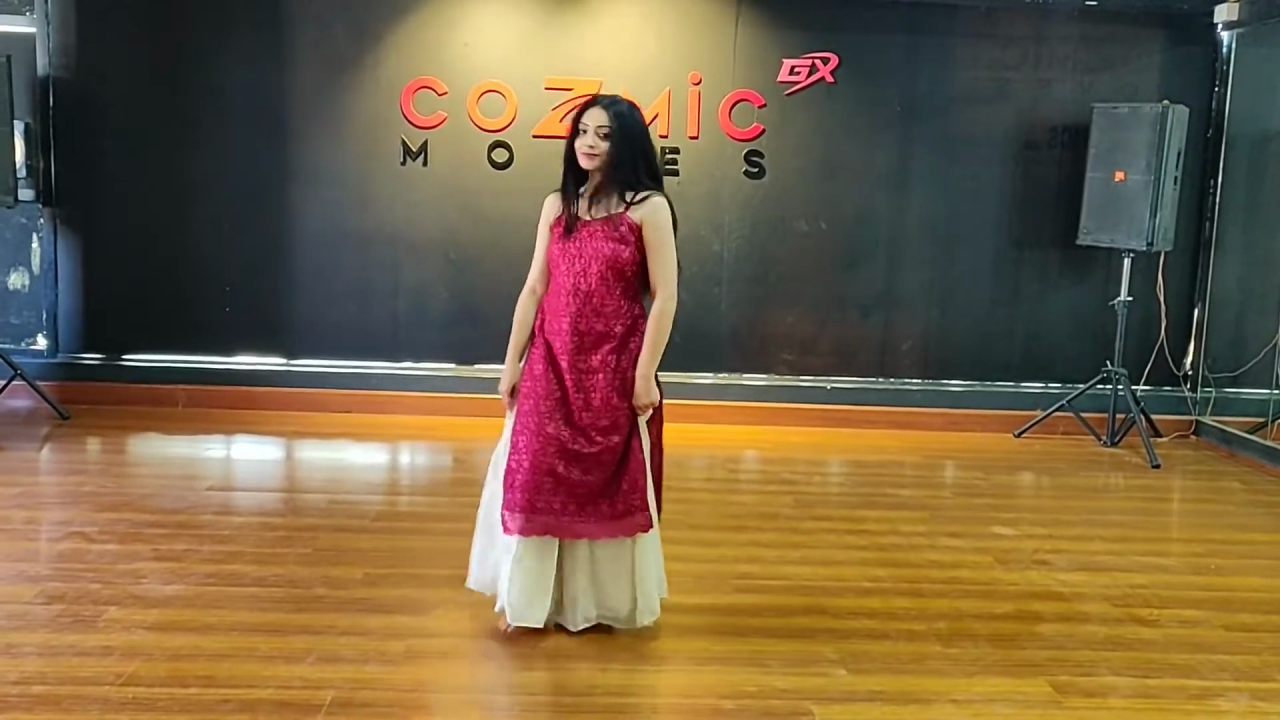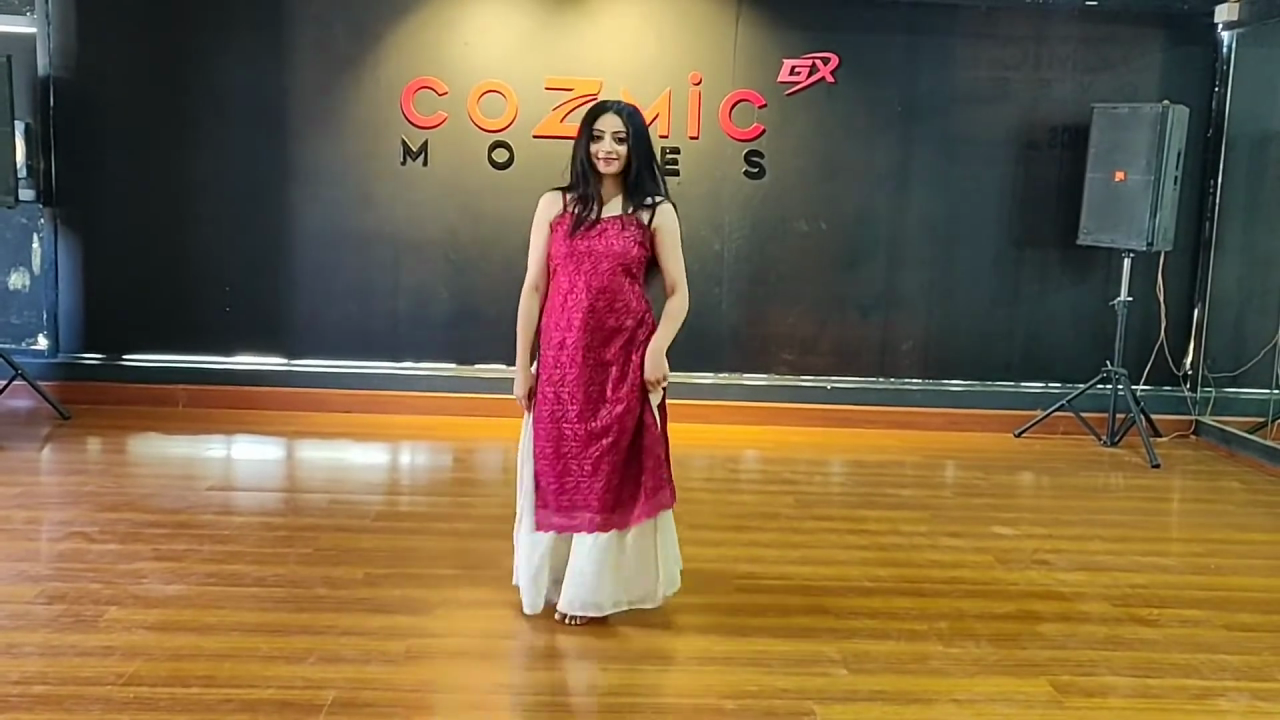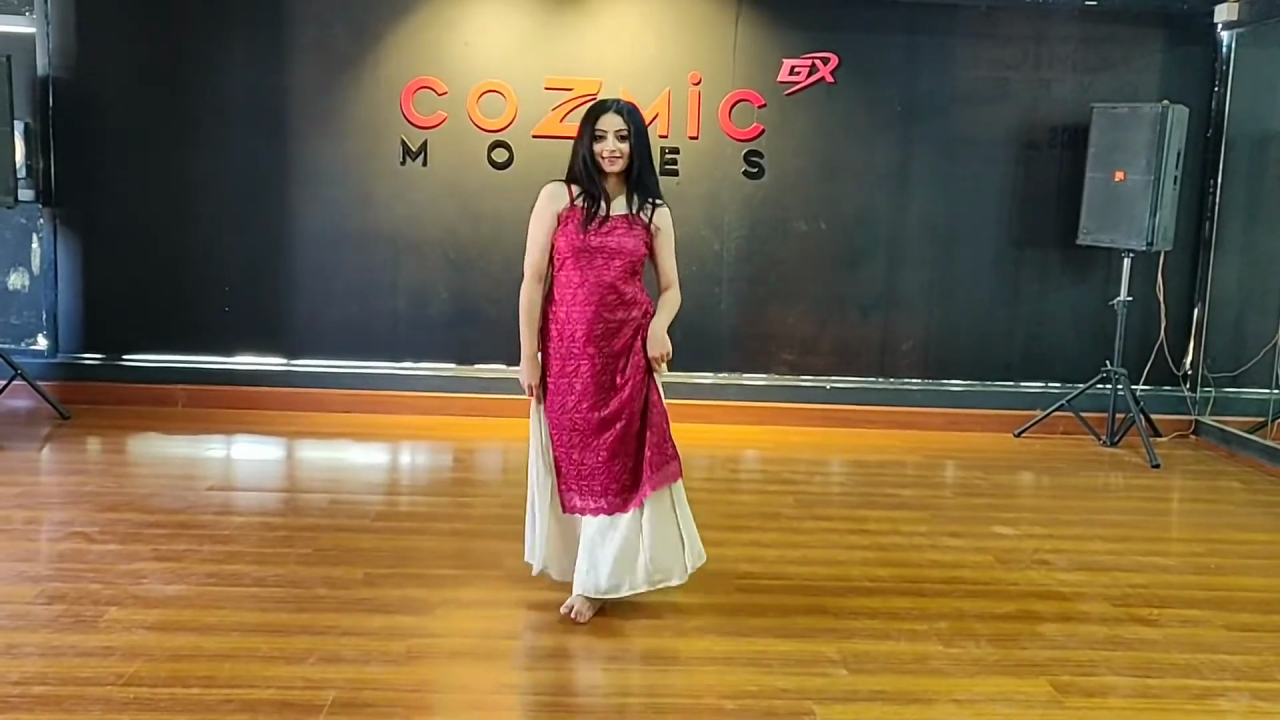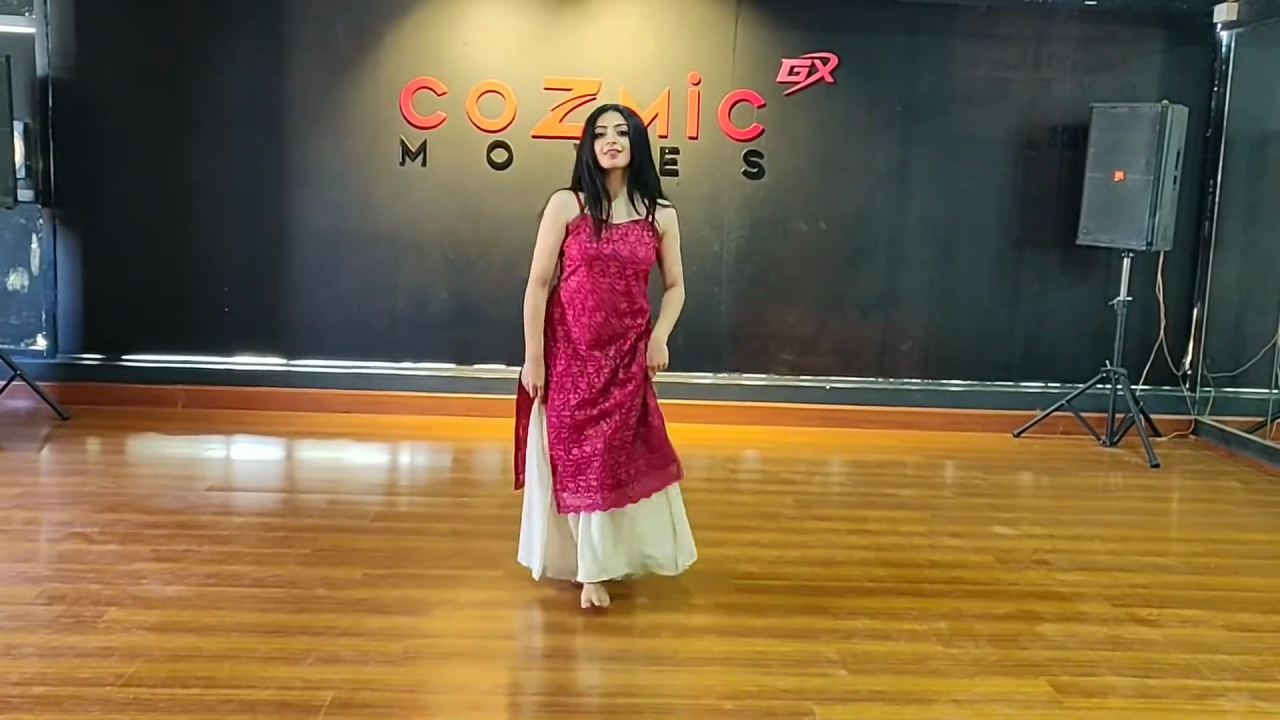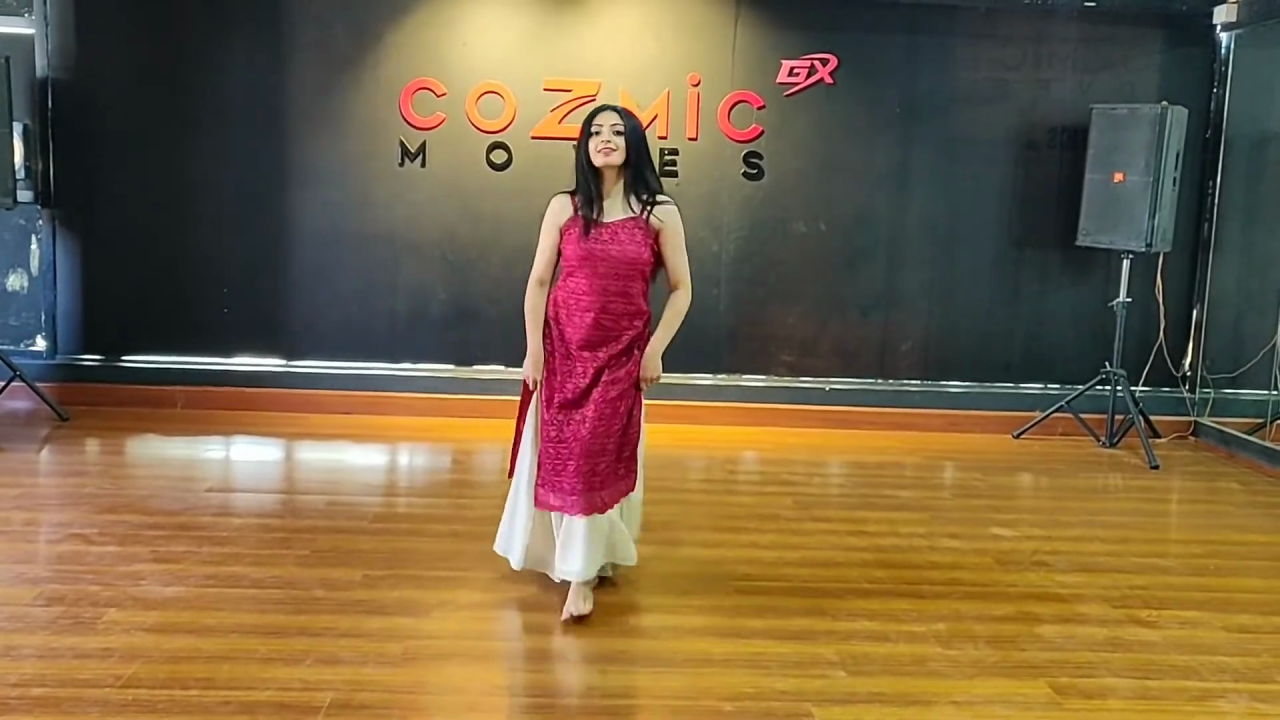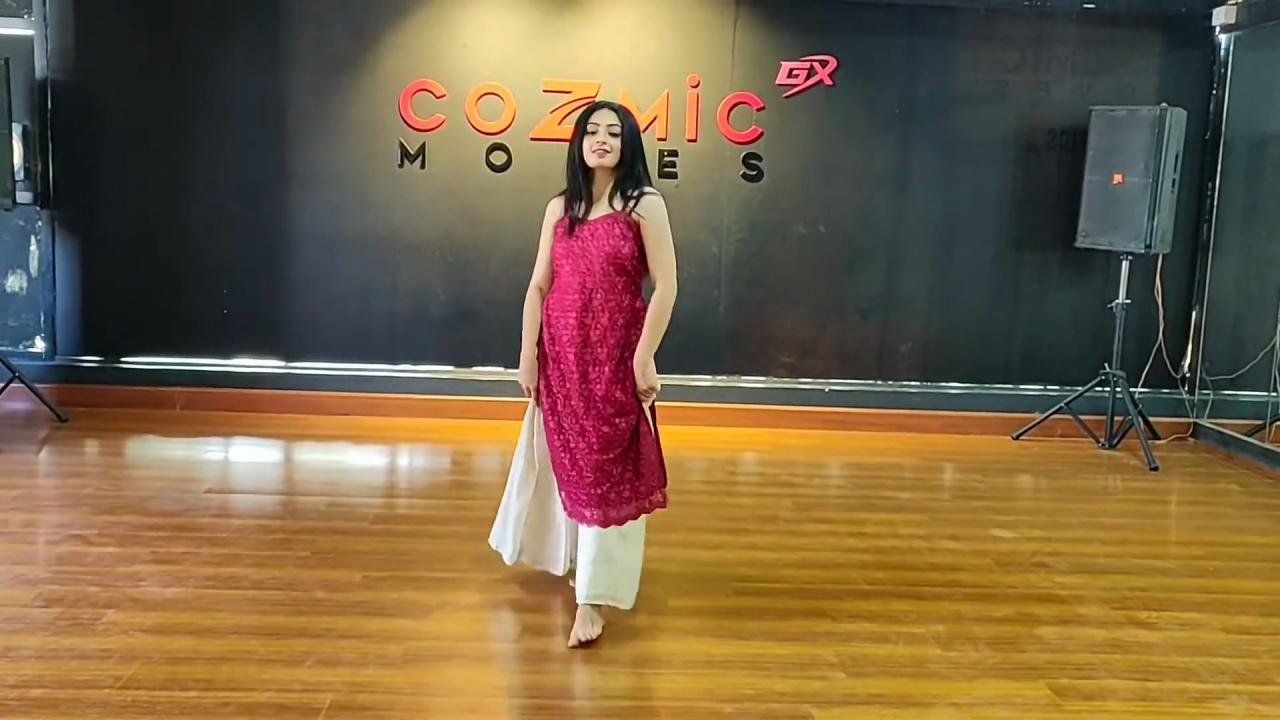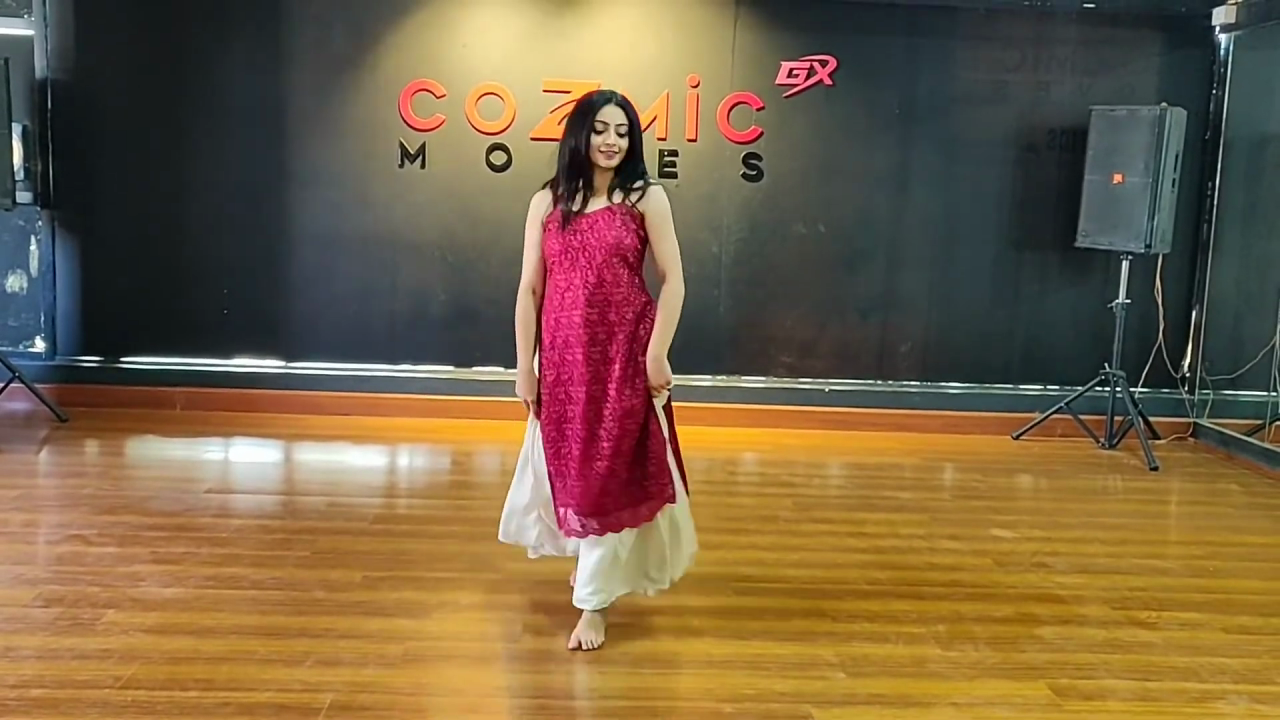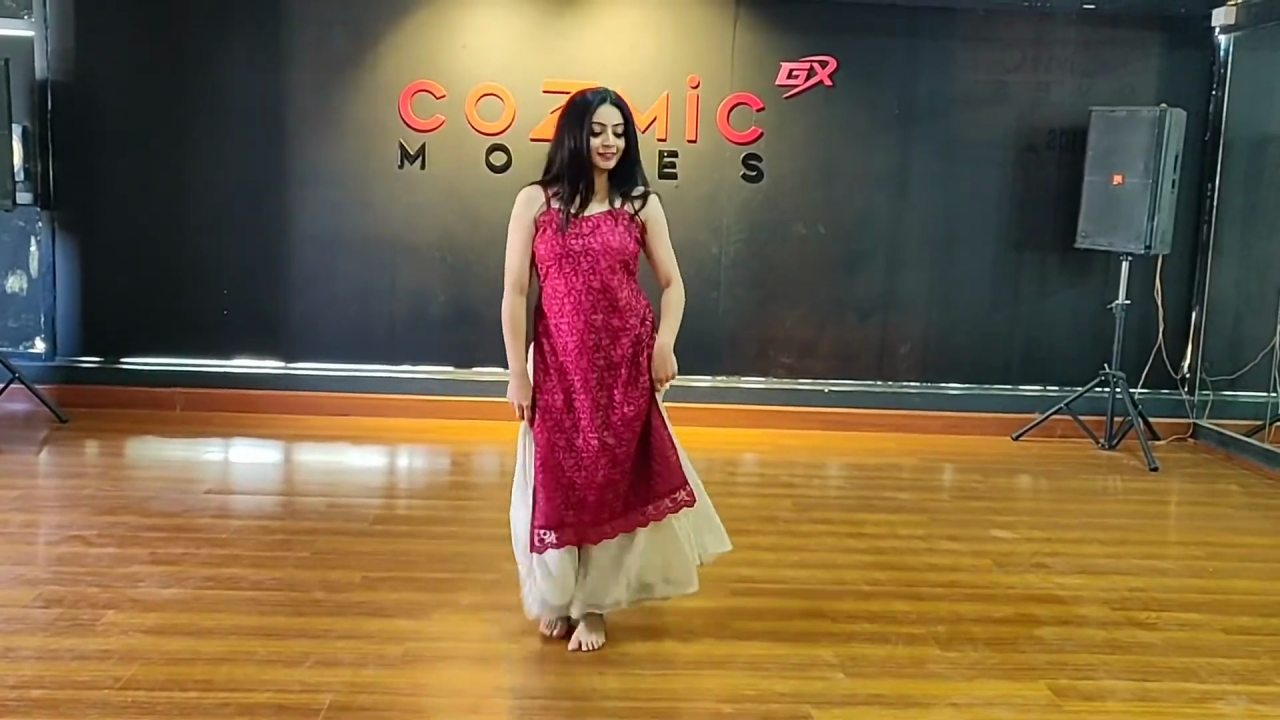
dt=0.3s
person 1, frame 1
left shoulder: (648, 208)
right shoulder: (558, 204)
left elbow: (664, 296)
right elbow: (535, 288)
left wrist: (646, 373)
right wrist: (513, 361)
left hip: (614, 366)
right hip: (552, 363)
left knee: (610, 484)
right knee: (535, 478)
left ankle: (597, 599)
right ankle: (528, 595)
person 1, frame 2
left shoulder: (655, 212)
right shoulder: (554, 205)
left elbow: (678, 293)
right elbow: (533, 288)
left wrist: (657, 350)
right wrist: (523, 364)
left hip: (625, 360)
right hip: (562, 360)
left knee: (615, 474)
right knee: (558, 470)
left ankle: (593, 588)
right ankle: (554, 578)
person 1, frame 3
left shoulder: (654, 212)
right shoulder: (557, 197)
left elbow: (670, 288)
right elbow: (532, 279)
left wrist: (659, 328)
right wrist: (528, 354)
left hip: (627, 353)
right hip: (567, 351)
left knee: (619, 463)
right knee: (570, 458)
left ankle: (595, 580)
right ankle: (576, 563)
person 1, frame 4
left shoulder: (660, 214)
right shoulder: (566, 205)
left elbow: (675, 286)
right elbow: (538, 283)
left wrist: (660, 336)
right wrist: (534, 357)
left hip: (626, 355)
right hip: (568, 351)
left knee: (615, 459)
right knee: (570, 457)
left ankle: (600, 567)
right ankle: (576, 561)
person 1, frame 5
left shoulder: (659, 212)
right shoulder: (564, 207)
left elbow: (682, 288)
right elbow: (539, 282)
left wrist: (655, 350)
right wrist: (534, 350)
left hip: (621, 355)
right hip: (564, 351)
left knee: (599, 460)
right knee: (559, 457)
left ankle: (582, 576)
right ankle: (577, 559)
person 1, frame 6
left shoulder: (644, 204)
right shoulder: (559, 208)
left elbow: (666, 286)
right elbow: (539, 287)
left wrist: (645, 357)
right wrist: (528, 355)
left hip: (616, 358)
right hip: (561, 357)
left knee: (607, 472)
right knee: (570, 464)
left ankle: (592, 598)
right ankle: (593, 565)
person 1, frame 7
left shoulder: (645, 198)
right shoulder: (547, 203)
left elbow: (673, 280)
right elbow: (531, 289)
left wrist: (658, 351)
right wrist: (526, 365)
left hip: (624, 358)
right hip: (563, 357)
left knee: (612, 473)
right knee: (565, 466)
left ankle: (592, 603)
right ankle: (582, 558)
person 1, frame 8
left shoulder: (641, 205)
right shoulder: (534, 202)
left elbow: (672, 284)
right elbow: (515, 291)
left wrist: (664, 344)
right wrist: (517, 371)
left hip: (627, 363)
right hip: (559, 364)
left knee: (614, 483)
right knee: (556, 483)
left ankle: (592, 606)
right ankle: (555, 598)
